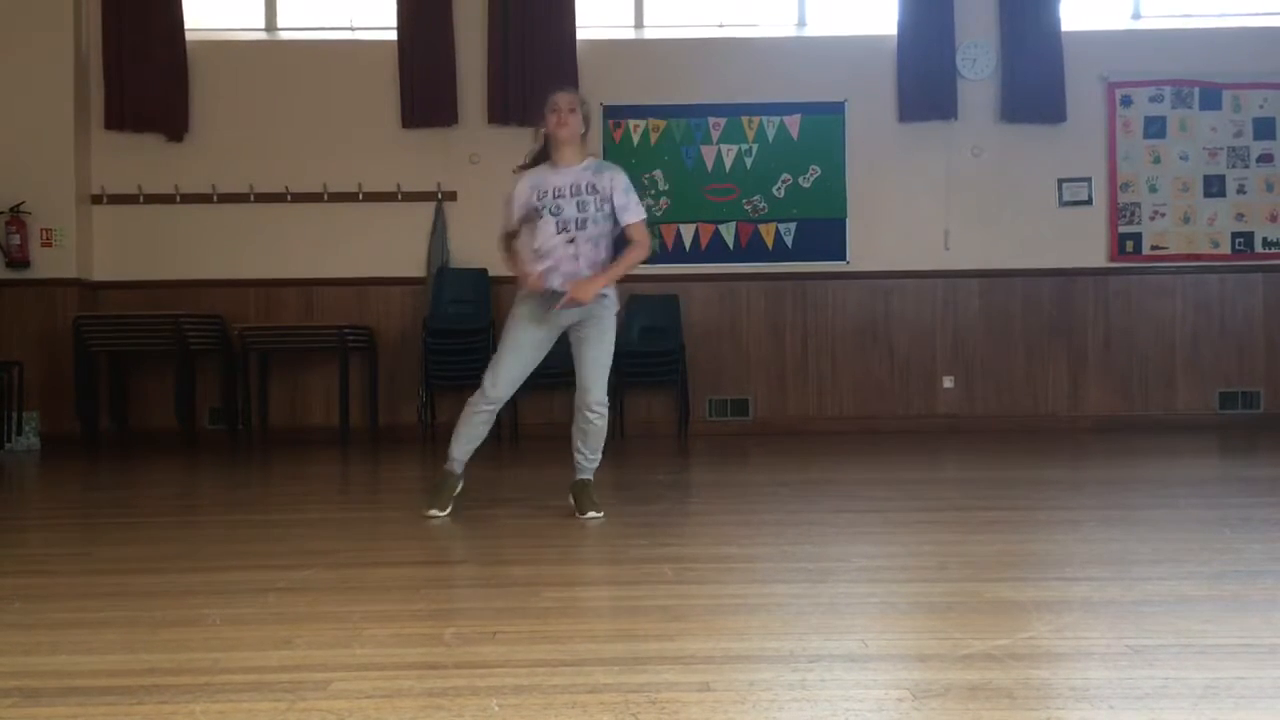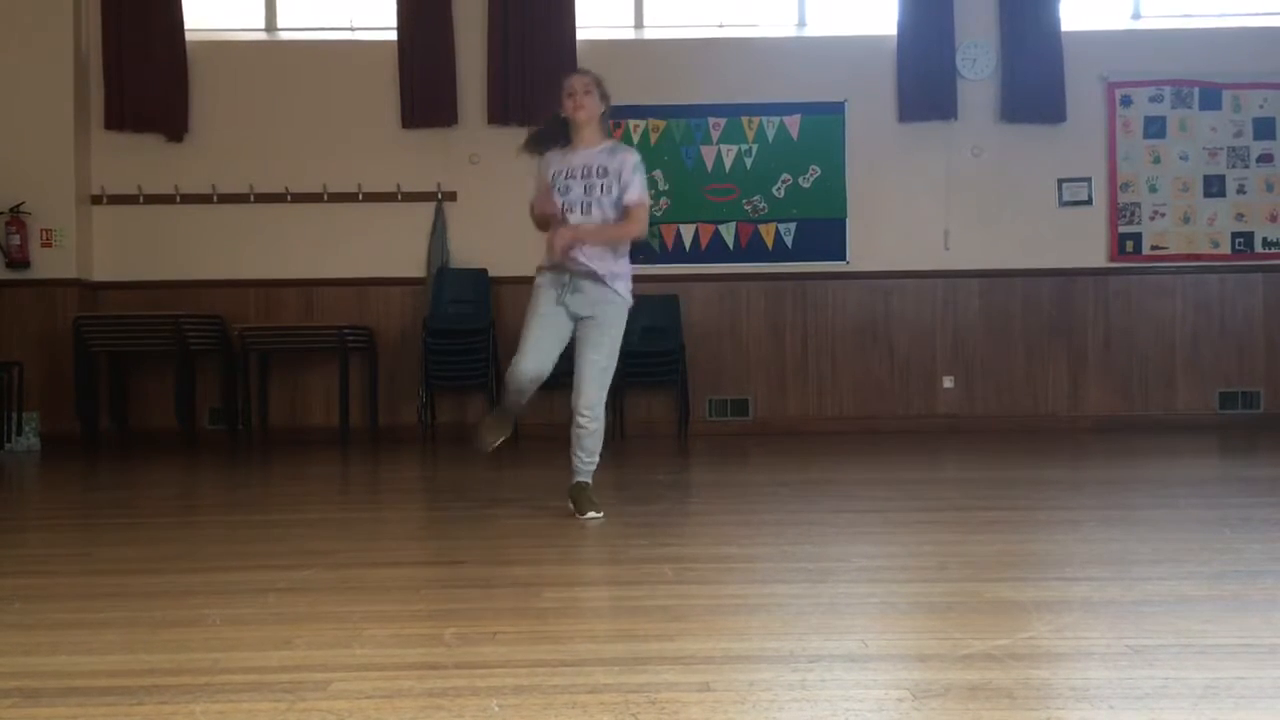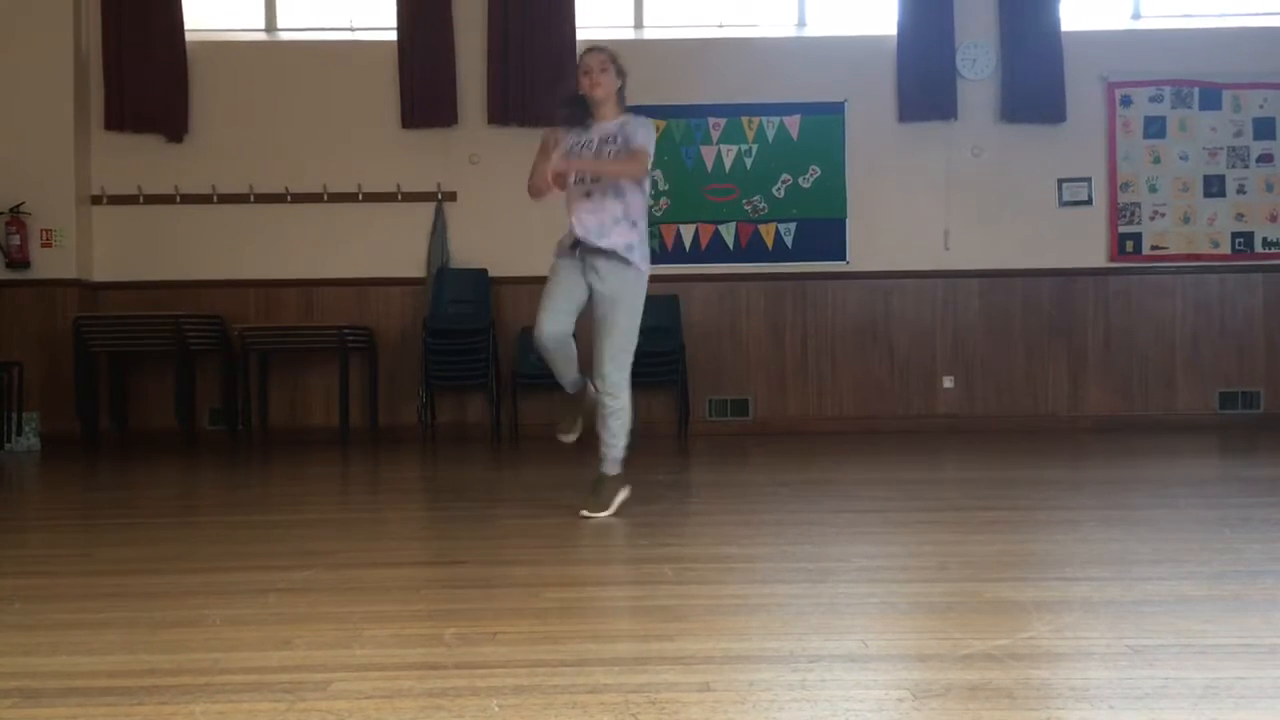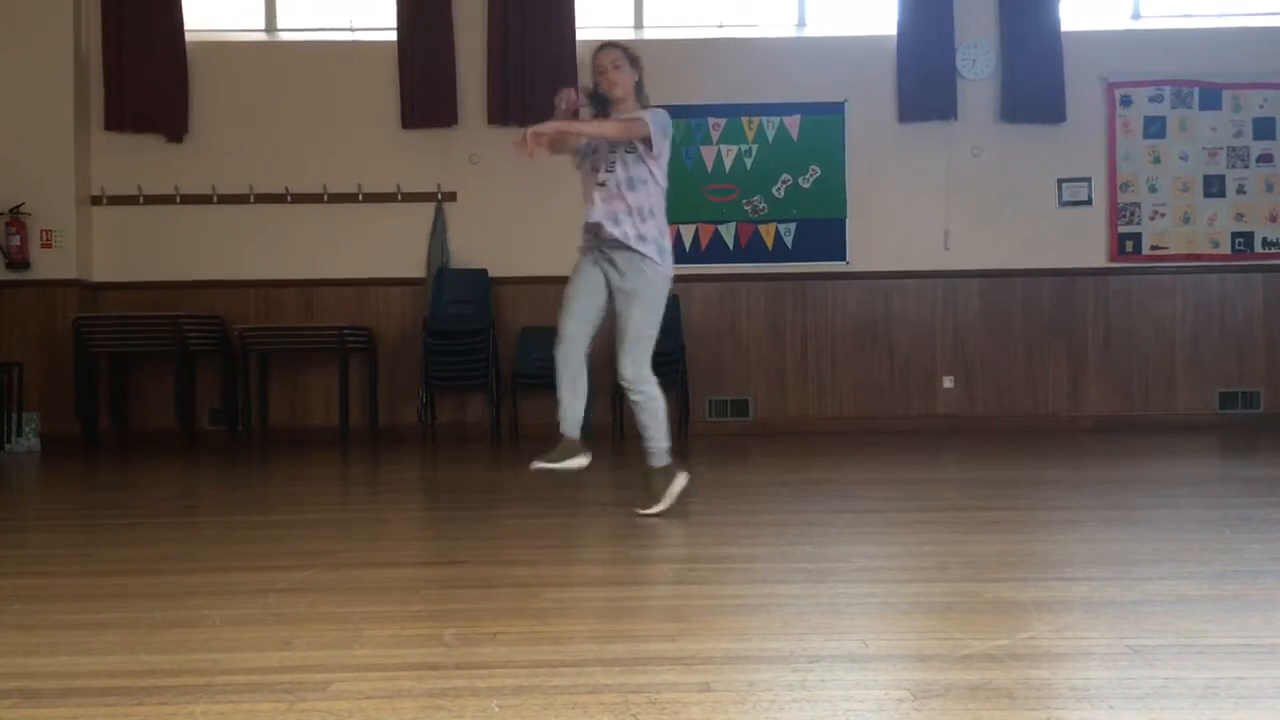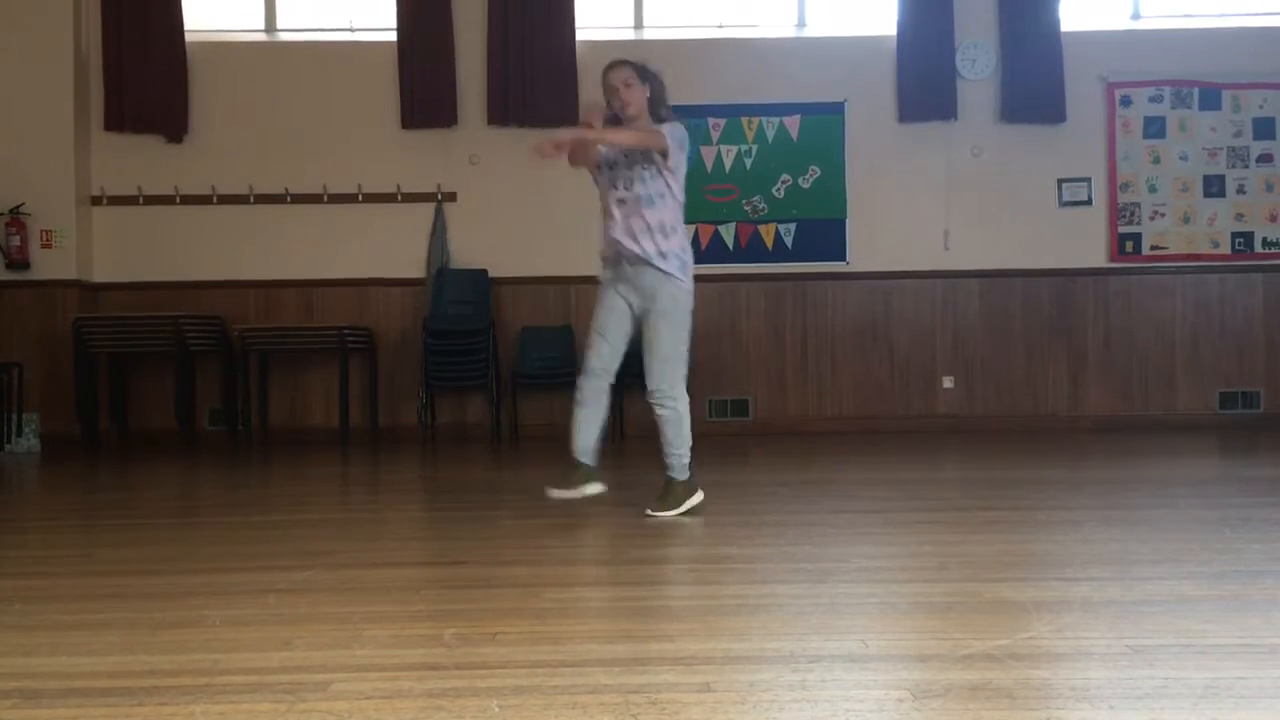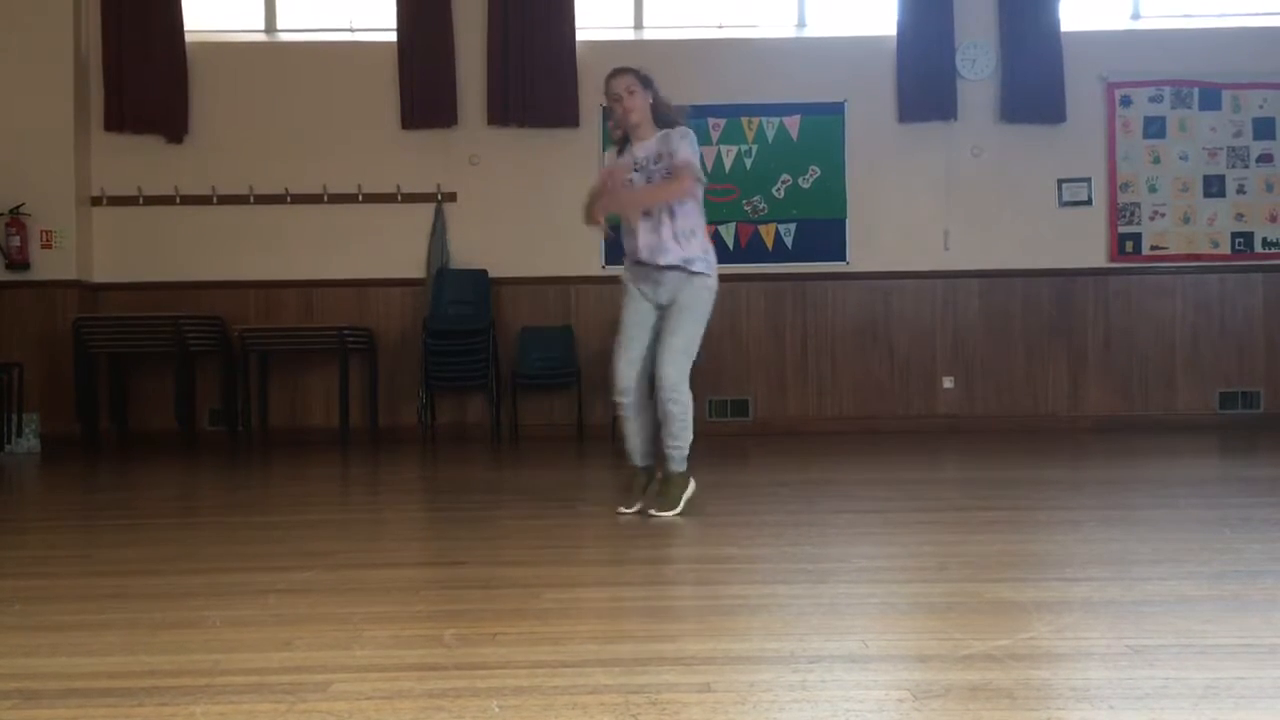
dt=0.1s
person 1, frame 1
left shoulder: (610, 177)
right shoulder: (529, 181)
left elbow: (640, 243)
right elbow: (509, 238)
left wrist: (599, 281)
right wrist: (520, 268)
left hip: (593, 302)
right hip: (537, 300)
left knee: (593, 398)
right knee: (492, 393)
left ankle: (582, 481)
right ankle: (452, 472)
person 1, frame 2
left shoulder: (625, 158)
right shoulder: (552, 161)
left elbow: (638, 225)
left wrist: (576, 232)
right wrist: (547, 216)
left hip: (606, 288)
right hip: (556, 283)
left knee: (589, 399)
right knee: (526, 371)
left ankle: (582, 482)
right ankle: (511, 406)
person 1, frame 3
left shoulder: (638, 129)
right shoulder: (569, 135)
left elbow: (633, 166)
right elbow: (536, 190)
left wrist: (569, 163)
right wrist: (548, 154)
left hip: (623, 263)
right hip: (575, 254)
left knee: (611, 374)
right knee: (548, 332)
left ankle: (611, 474)
right ankle: (577, 393)
person 1, frame 4
left shoulder: (654, 120)
right shoulder: (591, 131)
left elbow: (624, 130)
right elbow: (553, 146)
left wrist: (554, 126)
right wrist: (564, 115)
left hip: (644, 257)
right hip: (597, 251)
left knee: (633, 369)
right knee: (569, 339)
left ankle: (663, 466)
right ankle: (571, 441)
person 1, frame 5
left shoulder: (671, 134)
right shoulder: (605, 150)
left elbow: (631, 141)
right elbow: (579, 156)
left wrist: (573, 132)
right wrist: (576, 140)
left hip: (666, 275)
right hip: (619, 274)
left knee: (663, 385)
right knee: (594, 369)
left ankle: (681, 481)
right ankle: (585, 467)
person 1, frame 6
left shoulder: (679, 138)
right shoulder: (621, 160)
left elbow: (684, 185)
right elbow: (593, 216)
left wrist: (624, 199)
right wrist: (605, 187)
left hip: (690, 274)
right hip: (642, 278)
left knee: (669, 375)
right knee: (627, 383)
left ankle: (677, 472)
right ankle: (642, 471)
